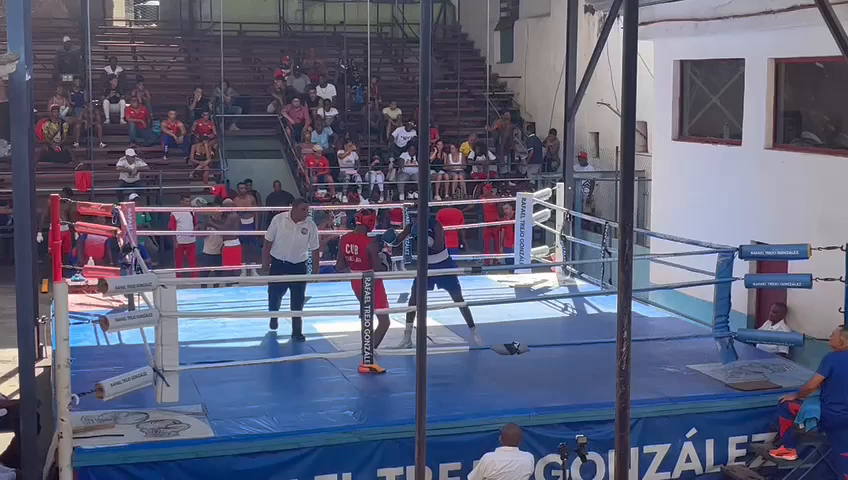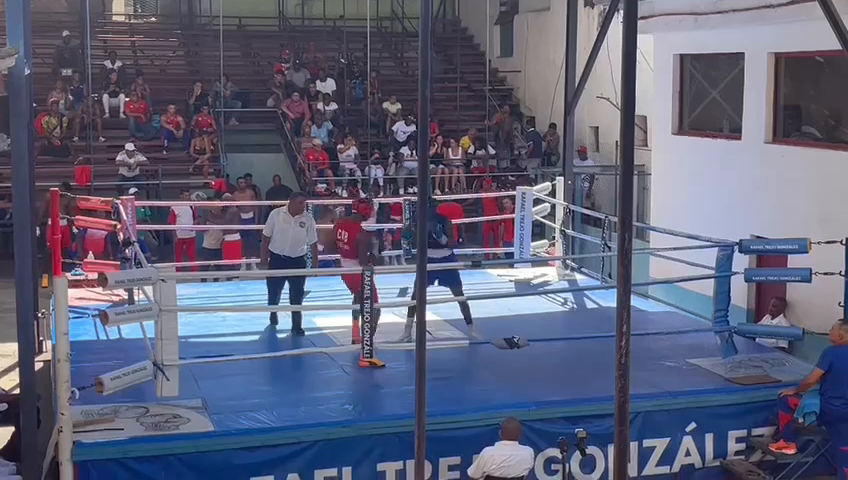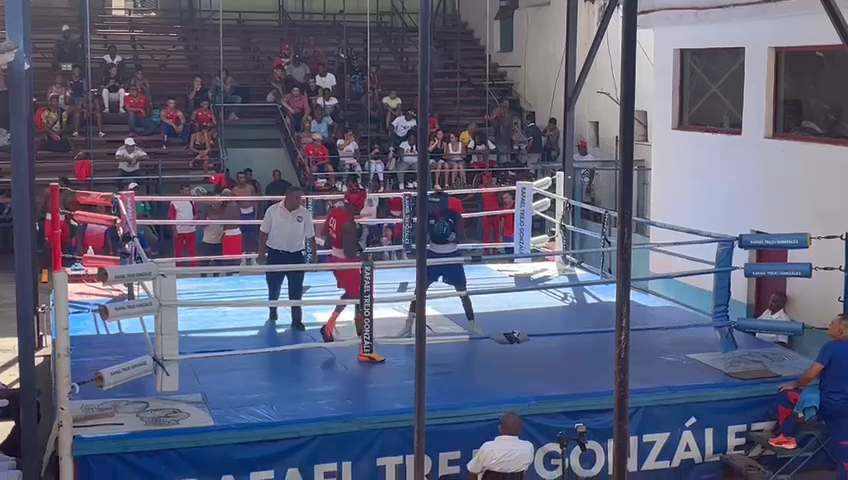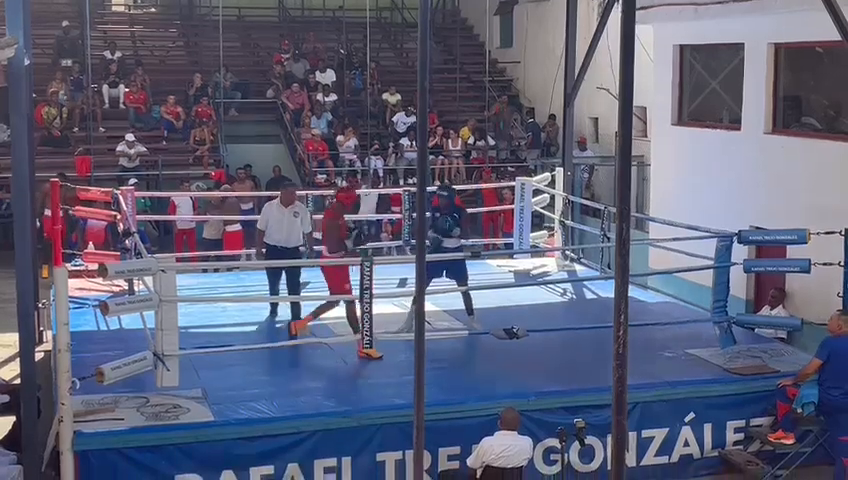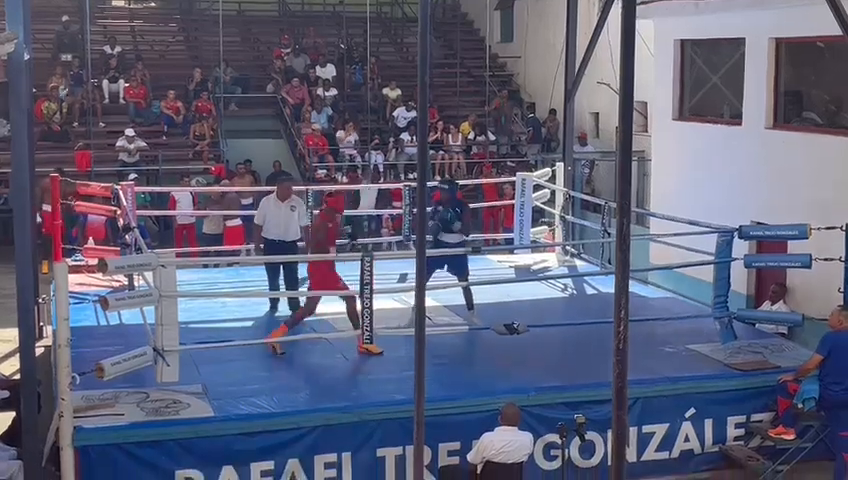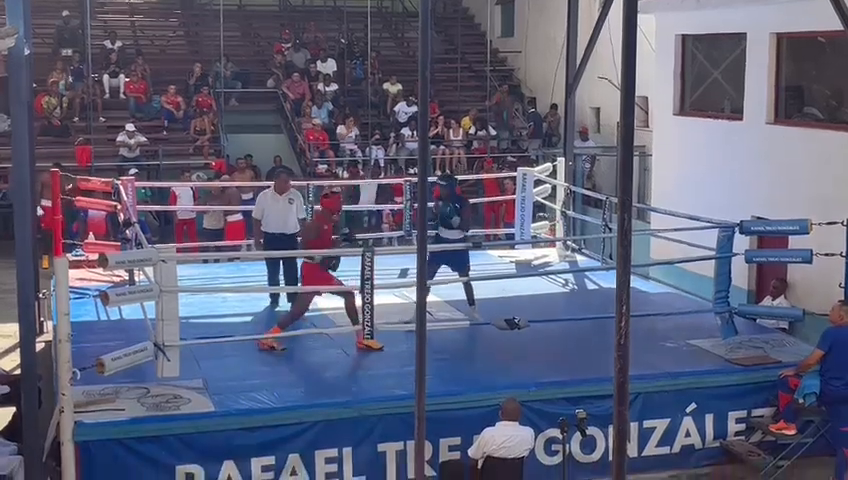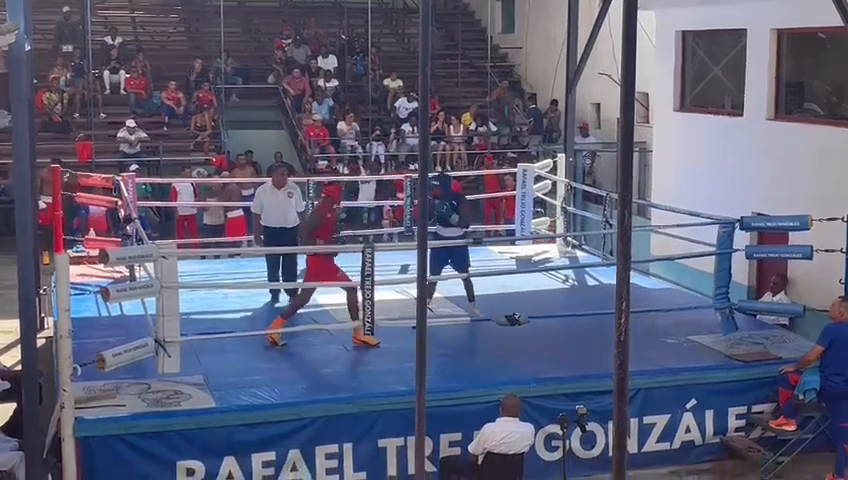
dt=0.1s
person 1, frame 1
left shoulder: (345, 238)
right shoulder: (371, 243)
left elbow: (339, 267)
right elbow: (381, 270)
right wrist: (385, 259)
left hip: (356, 282)
right hip: (371, 283)
right knee: (384, 321)
right ankle: (367, 362)
person 1, frame 2
left shoulder: (339, 224)
right shoulder: (361, 234)
right elbow: (366, 262)
right wrist: (372, 253)
left hip: (345, 272)
right hip: (360, 274)
left knee: (359, 298)
right knee: (374, 312)
left ankle: (357, 334)
right ankle: (365, 356)
person 1, frame 3
left shoulder: (334, 213)
right shoulder: (349, 223)
left elbow: (325, 233)
right elbow: (350, 252)
right wrist: (361, 244)
left hip: (335, 259)
right hip: (345, 264)
left knee: (351, 293)
right knee: (360, 305)
left ankle: (330, 324)
right ankle: (365, 351)
person 1, frame 4
left shoulder: (333, 212)
right shoulder: (335, 221)
right elbow: (332, 249)
left wrist: (348, 235)
right wrist: (350, 242)
left hip: (330, 261)
right hip: (334, 263)
left knee: (335, 300)
right knee: (349, 302)
left ankle: (300, 324)
right ankle: (363, 346)
person 1, frame 5
left shoulder: (330, 220)
right shoulder: (322, 223)
right elbow: (314, 248)
right wrist: (333, 250)
left hip: (324, 266)
right hip: (320, 267)
right knee: (350, 299)
person 1, frame 6
left shoulder: (328, 222)
right shoulder: (317, 224)
left elbow: (327, 244)
right elbow: (303, 248)
right wrist: (321, 259)
left hip: (319, 268)
right hip: (313, 269)
person 1, frame 7
left shoulder: (329, 209)
right shoulder: (320, 211)
left elbow: (329, 231)
right elbow: (304, 234)
right wrist: (323, 245)
left hip: (321, 259)
right hip: (318, 259)
left knee: (303, 298)
right knee: (352, 288)
left ankle: (275, 328)
person 2, frame 1
left shoulder: (832, 358)
left elbow: (811, 386)
left wrist: (795, 396)
left hip: (828, 415)
left knee: (786, 405)
left ankle: (789, 449)
person 2, frame 2
left shoulder: (831, 352)
left elbow: (811, 380)
left wrist: (795, 390)
left hip: (827, 409)
left knee: (785, 399)
left ankle: (788, 443)
person 2, frame 3
left shoulder: (831, 347)
left elbow: (811, 375)
left wrist: (795, 385)
left hip: (826, 404)
left knee: (785, 394)
left ankle: (788, 438)
person 2, frame 4
left shoulder: (830, 342)
left elbow: (809, 371)
left wrist: (793, 380)
left hip: (826, 399)
left knee: (785, 390)
left ankle: (787, 433)
person 2, frame 5
left shoulder: (831, 338)
left elbow: (810, 366)
left wrist: (794, 375)
left hip: (826, 395)
left knee: (785, 385)
left ankle: (788, 428)
person 2, frame 6
left shoulder: (832, 333)
left elbow: (811, 361)
left wrist: (795, 370)
left hip: (828, 390)
left knee: (786, 380)
left ankle: (789, 423)
person 2, frame 7
left shoulder: (832, 329)
left elbow: (811, 357)
left wrist: (795, 367)
left hip: (828, 386)
left knee: (786, 376)
left ankle: (789, 419)
person 3, frame 1
left shoulder: (435, 225)
right shoulder: (412, 226)
left elbow: (439, 247)
right elbow: (398, 240)
right wrist: (391, 240)
left hip: (444, 264)
right hip: (427, 265)
left knee: (458, 299)
right knee: (413, 300)
left ankle: (474, 333)
right ankle: (407, 337)
person 3, frame 2
left shoulder: (445, 221)
left elbow: (452, 243)
left wrist: (439, 235)
left hip: (446, 260)
right hip: (429, 260)
left knee: (459, 295)
right knee: (416, 295)
left ankle: (471, 329)
right ankle: (408, 331)
person 3, frame 3
left shoulder: (456, 217)
right shoulder: (429, 216)
left elbow: (461, 238)
right elbow: (426, 234)
left wrist: (450, 234)
right wrist: (426, 241)
left hip: (452, 257)
right hip: (433, 256)
left knee: (463, 292)
right knee: (419, 290)
left ankle: (472, 325)
right ankle: (408, 326)
person 3, frame 4
left shoulder: (461, 212)
right shoulder: (435, 210)
left elbow: (465, 234)
right elbow: (429, 227)
left wrist: (453, 229)
right wrist: (432, 236)
left hip: (455, 252)
right hip: (437, 250)
left knee: (464, 287)
right knee: (422, 284)
left ankle: (472, 321)
right ankle: (409, 321)
person 3, frame 5
left shoulder: (463, 207)
right shoulder: (437, 204)
left elbow: (466, 232)
right elbow: (431, 219)
left wrist: (453, 222)
right wrist: (433, 224)
left hip: (457, 246)
right hip: (439, 244)
left knee: (464, 282)
right knee: (423, 277)
left ankle: (472, 316)
person 3, frame 6
left shoulder: (463, 202)
right shoulder: (438, 199)
left elbow: (466, 228)
right elbow: (435, 215)
left wrist: (452, 217)
right wrist: (433, 215)
left hip: (458, 243)
right hip: (441, 240)
left knee: (465, 278)
right knee: (428, 275)
left ankle: (473, 311)
person 3, frame 7
left shoulder: (459, 200)
right shoulder: (434, 198)
left elbow: (466, 224)
left wrist: (450, 215)
left hip: (458, 240)
right hip: (440, 239)
left knee: (464, 275)
right knee: (434, 276)
left ankle: (473, 307)
person 4, frame 1
left shoulder: (310, 226)
right shoulder: (278, 219)
left elbow: (314, 249)
right elbow: (269, 241)
left wrist: (316, 269)
right wrist: (265, 260)
left hip: (298, 266)
right hip: (278, 263)
left knee: (297, 301)
right knee: (275, 294)
left ankle: (297, 332)
right ankle: (273, 317)
person 4, frame 2
left shoulder: (308, 219)
right shoulder: (276, 214)
left elbow: (313, 243)
right elbow: (266, 236)
left wrist: (315, 262)
right wrist: (263, 255)
left hip: (297, 260)
right hip: (277, 258)
left knee: (297, 295)
right knee: (274, 289)
left ankle: (296, 326)
right ankle: (273, 312)
person 4, frame 3
left shoulder: (305, 214)
right shoulder: (273, 210)
left elbow: (310, 237)
right elbow: (264, 233)
left wrist: (314, 255)
right wrist: (261, 252)
left hip: (296, 255)
right hip: (275, 254)
left knee: (296, 290)
right knee: (273, 287)
left ankle: (296, 321)
right ankle: (273, 310)
person 4, frame 4
left shoulder: (301, 209)
right shoulder: (269, 207)
left elbow: (307, 232)
right elbow: (261, 229)
left wrist: (311, 250)
right wrist: (259, 249)
left hip: (293, 251)
right hip: (273, 250)
left knee: (294, 285)
right knee: (273, 283)
left ankle: (296, 315)
right ankle: (273, 307)
person 4, frame 5
left shoulder: (298, 203)
right shoulder: (266, 202)
left elbow: (304, 226)
right elbow: (258, 225)
right wrist: (257, 244)
left hip: (291, 244)
right hip: (271, 244)
left knee: (292, 278)
right knee: (273, 277)
left ankle: (295, 308)
right ankle: (274, 303)
person 4, frame 6
left shoulder: (296, 195)
right shoulder: (264, 196)
left elbow: (301, 218)
right elbow: (257, 219)
right wrist: (257, 239)
left hip: (290, 238)
right hip: (270, 238)
left knee: (291, 271)
right knee: (272, 272)
left ankle: (294, 300)
right ankle: (274, 298)
person 4, frame 7
left shoulder: (294, 189)
right shoulder: (262, 191)
left elbow: (300, 211)
right elbow: (256, 214)
right wrist: (256, 234)
left hip: (290, 231)
right hip: (270, 231)
left knee: (291, 264)
right knee: (272, 265)
left ankle: (292, 292)
right ankle: (275, 293)
